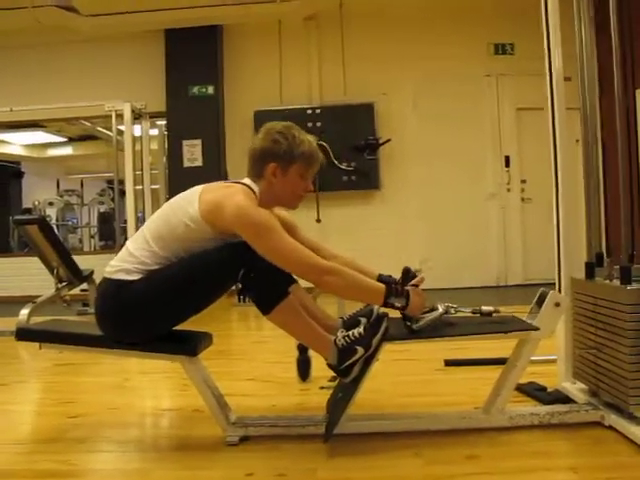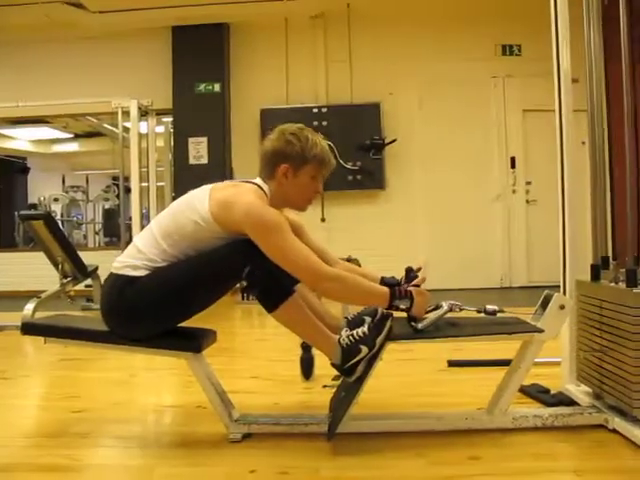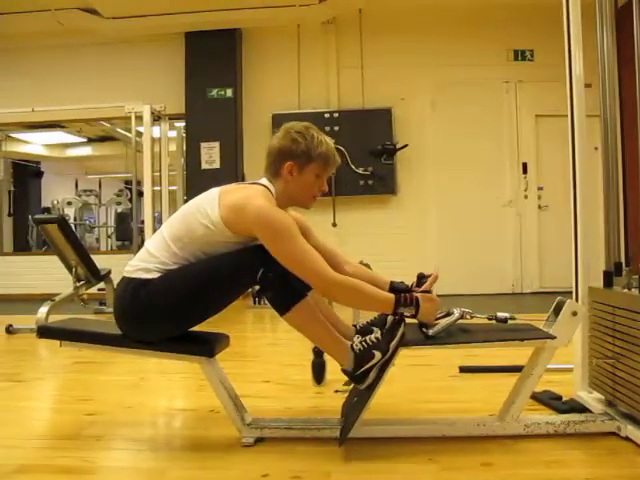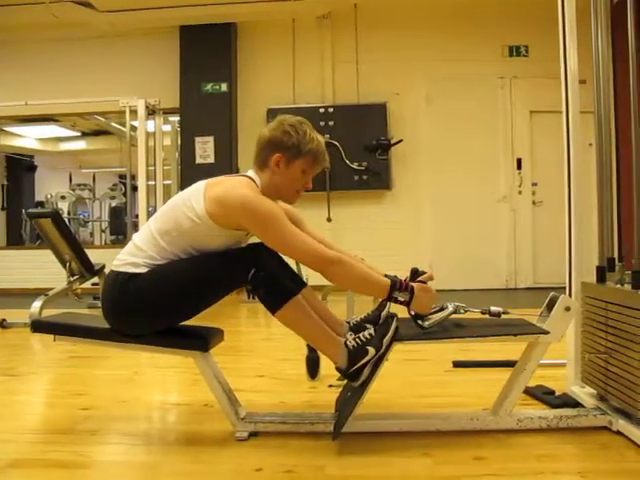
dt=0.4s
person 1, frame 1
left shoulder: (265, 210)
right shoulder: (241, 206)
left elbow: (328, 258)
right elbow: (319, 274)
left wrist: (389, 283)
right wrist: (397, 297)
left hip: (142, 295)
right hip: (121, 303)
left knee: (262, 262)
right knee: (246, 261)
left ankle: (336, 331)
right ankle: (337, 352)
person 1, frame 2
left shoulder: (271, 210)
right shoulder: (252, 206)
left elbow: (333, 265)
right elbow: (323, 281)
left wrist: (393, 285)
right wrist: (400, 300)
left hip: (148, 292)
right hip: (128, 298)
left knee: (269, 260)
right knee: (253, 259)
left ankle: (340, 330)
right ankle: (341, 351)
person 1, frame 3
left shoulder: (282, 213)
right shoulder: (260, 208)
left elbow: (342, 266)
right elbow: (329, 284)
left wrist: (401, 289)
right wrist: (408, 306)
left hip: (162, 294)
right hip: (140, 301)
left knee: (282, 265)
right knee: (267, 265)
left ankle: (352, 337)
right ankle: (352, 358)
person 1, frame 4
left shoulder: (271, 205)
right shoulder: (245, 198)
left elbow: (334, 254)
right elbow: (326, 265)
left wrist: (396, 282)
right wrist: (403, 293)
left hip: (153, 286)
right hip: (129, 295)
left knee: (266, 265)
right knee: (258, 263)
left ankle: (345, 333)
right ankle: (346, 355)
